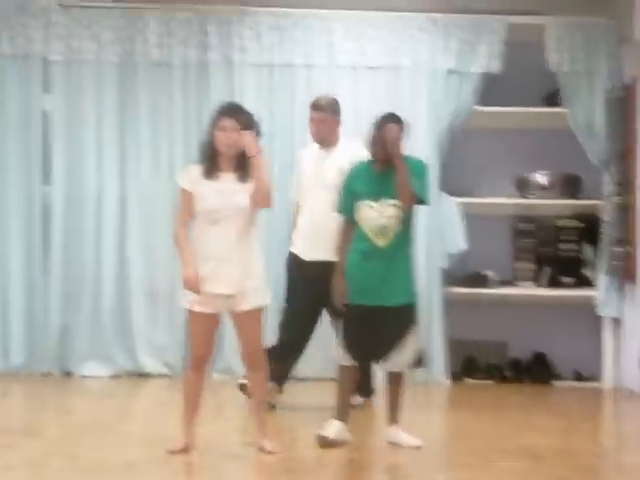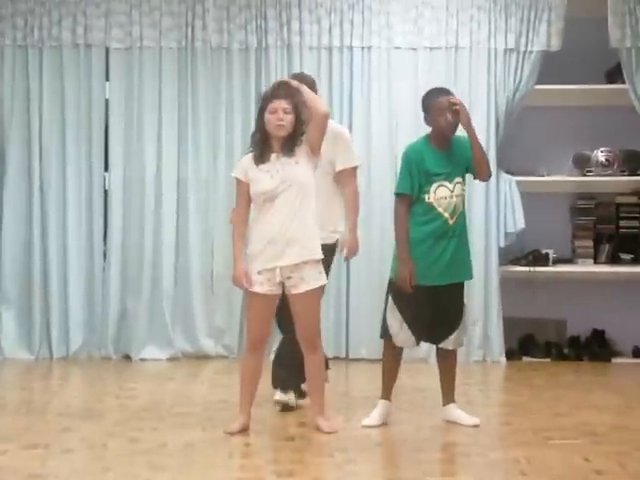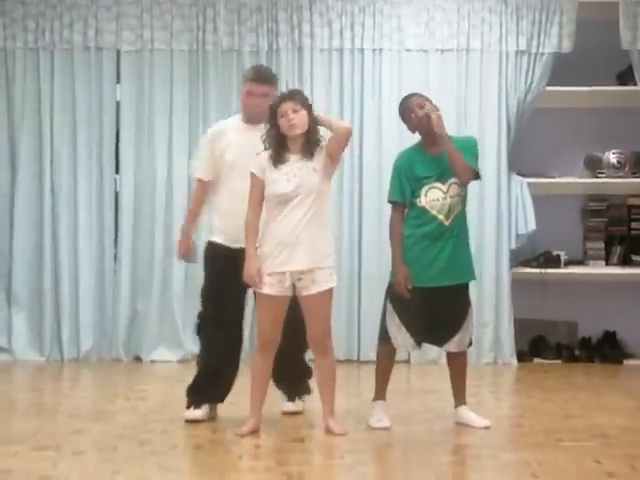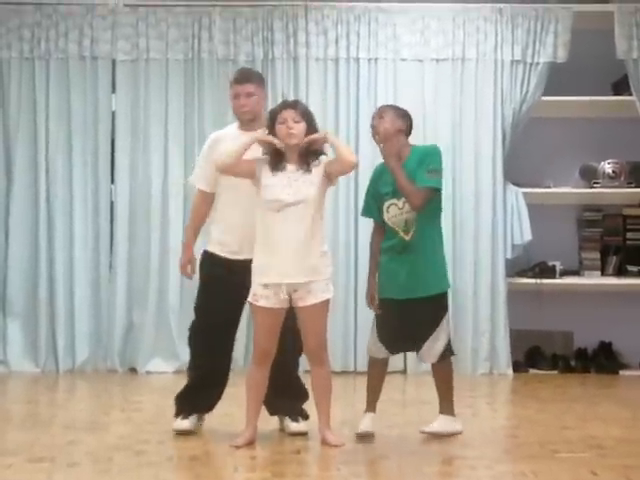
dt=0.7s
person 1, frame 1
left shoulder: (252, 177)
right shoulder: (194, 176)
left elbow: (265, 201)
right elbow: (182, 225)
left wrist: (255, 155)
right wrist: (188, 265)
left hip: (246, 279)
right hip: (206, 278)
left knee: (255, 358)
right knee: (197, 359)
left ankle: (261, 432)
right ankle: (187, 433)
person 1, frame 2
left shoulder: (306, 153)
right shoulder: (248, 164)
left elbow: (322, 112)
right elbow: (240, 215)
left wrist: (297, 86)
right wrist: (238, 259)
left hip: (303, 258)
right hip: (262, 260)
left knee: (310, 341)
right knee: (255, 342)
left ankle: (319, 413)
right ankle: (244, 414)
person 1, frame 3
left shoulder: (324, 157)
right shoulder: (265, 161)
left elbow: (345, 130)
right elbow: (253, 213)
left wrist: (321, 118)
right wrist: (251, 258)
left hip: (315, 261)
right hip: (273, 261)
left knee: (320, 342)
right knee: (266, 343)
left ankle: (329, 415)
right ankle: (255, 416)
person 1, frame 4
left shoulder: (321, 167)
right shoulder: (263, 167)
left elbow: (351, 163)
right elbow: (223, 166)
left wrist: (329, 138)
right wrist: (253, 139)
left hip: (311, 272)
right hip: (269, 272)
left knee: (317, 352)
right knee: (262, 354)
left ankle: (325, 427)
right ankle: (250, 428)
person 2, frame 1
left shoulder: (355, 155)
right shoulder: (307, 156)
right wrist: (296, 240)
left hip: (338, 258)
right hip: (302, 254)
right knee: (294, 323)
left ankle: (361, 388)
right ankle: (271, 383)
person 2, frame 2
left shoulder: (334, 134)
left elbow: (348, 185)
left wrist: (351, 231)
left hip: (319, 238)
right knee: (285, 309)
left ankle: (288, 382)
person 2, frame 3
right shoulder: (219, 133)
right elbow: (203, 185)
right wrist: (187, 231)
right hip: (224, 246)
left knee: (287, 322)
right knee: (218, 322)
left ankle: (294, 389)
right ankle: (205, 397)
person 2, frame 4
right shoulder: (217, 142)
right elbow: (204, 197)
right wrist: (187, 246)
right hip: (221, 257)
left knee: (283, 338)
right knee: (209, 333)
left ankle: (289, 409)
right ankle: (192, 407)
person 3, frame 1
left shoulder: (413, 168)
right shoulder: (356, 174)
left elbow: (407, 203)
right elbow: (348, 226)
left wrist: (397, 155)
right wrist: (339, 274)
left hip: (396, 284)
right hip: (358, 282)
left knee: (396, 358)
right knee: (350, 354)
left ankle: (393, 426)
right ankle: (339, 423)
person 3, frame 2
left shoulder: (462, 146)
right shoulder: (415, 153)
left elbow: (485, 174)
right elbow: (402, 208)
left wrist: (470, 128)
right wrist: (404, 259)
left hip: (452, 262)
right hip: (417, 262)
left knee: (449, 336)
right knee: (397, 334)
left ankle: (449, 404)
right ankle: (384, 403)
person 3, frame 3
left shoulder: (465, 145)
right shoulder: (406, 160)
left elbow: (466, 177)
right elbow: (397, 214)
left wrist: (442, 135)
right wrist: (398, 263)
left hip: (453, 262)
right hip: (414, 264)
left knee: (457, 337)
right knee: (391, 334)
left ankle: (461, 406)
right ankle: (379, 402)
person 3, frame 4
left shoulder: (429, 155)
right shoulder: (379, 174)
left elbow: (417, 200)
right elbow: (378, 229)
left wrist: (392, 162)
right wrist: (371, 277)
left hip: (426, 274)
right hip: (391, 277)
left knee: (436, 348)
right knee: (379, 346)
left ankle: (448, 415)
right ankle: (370, 413)
